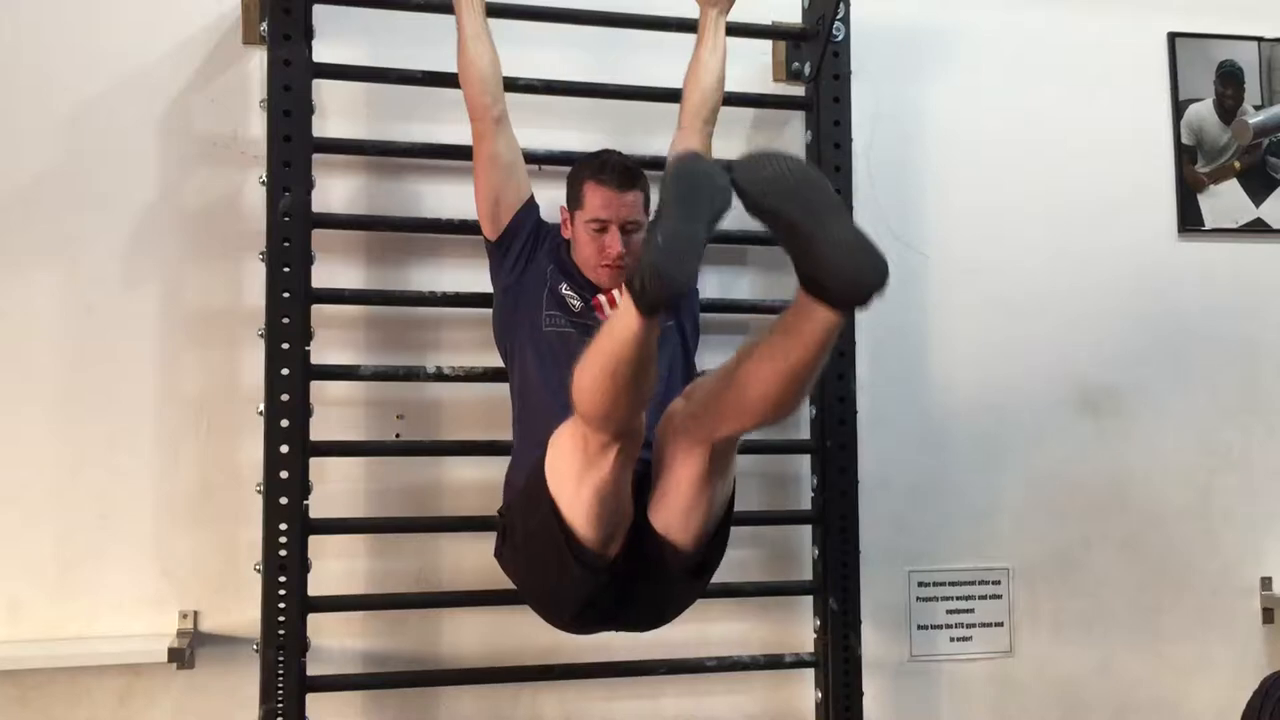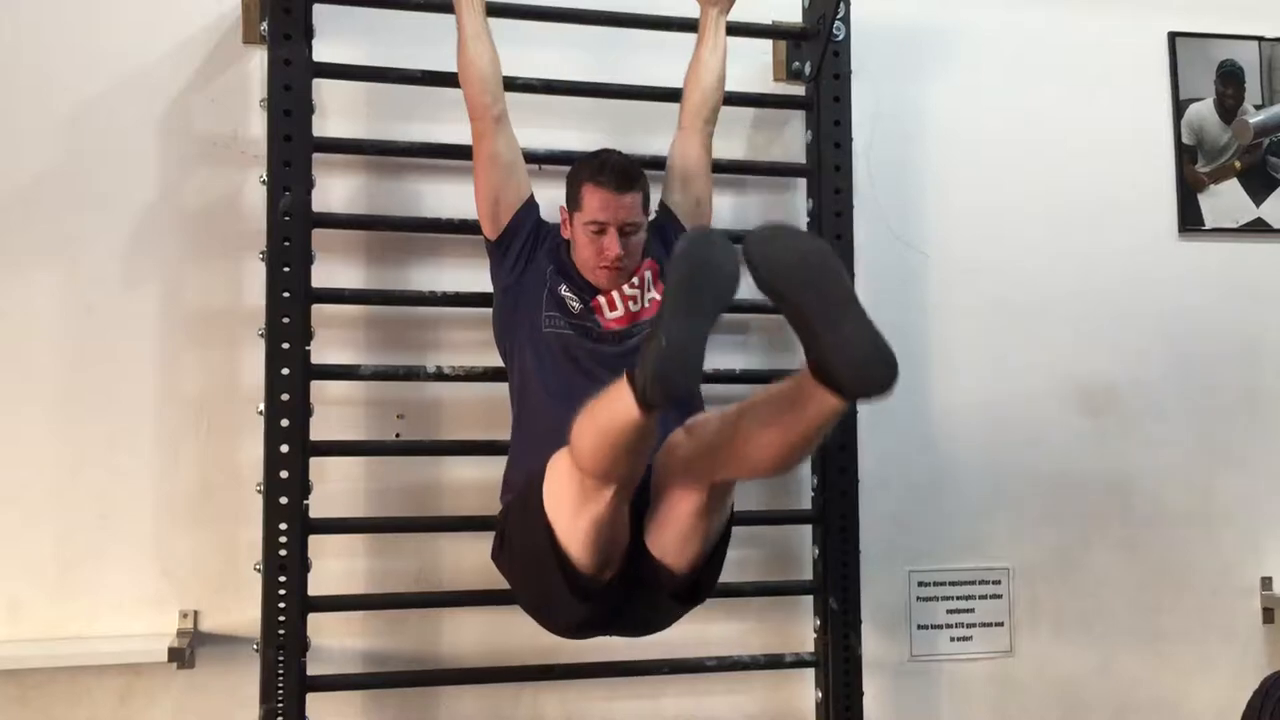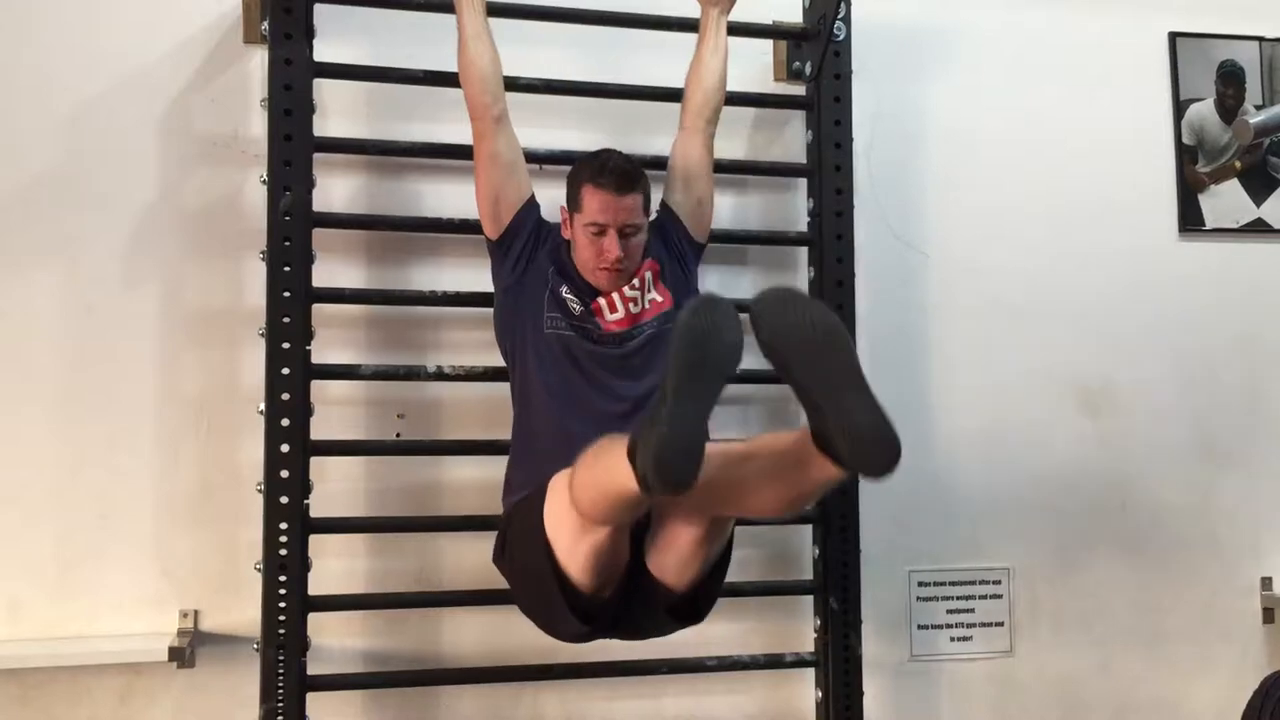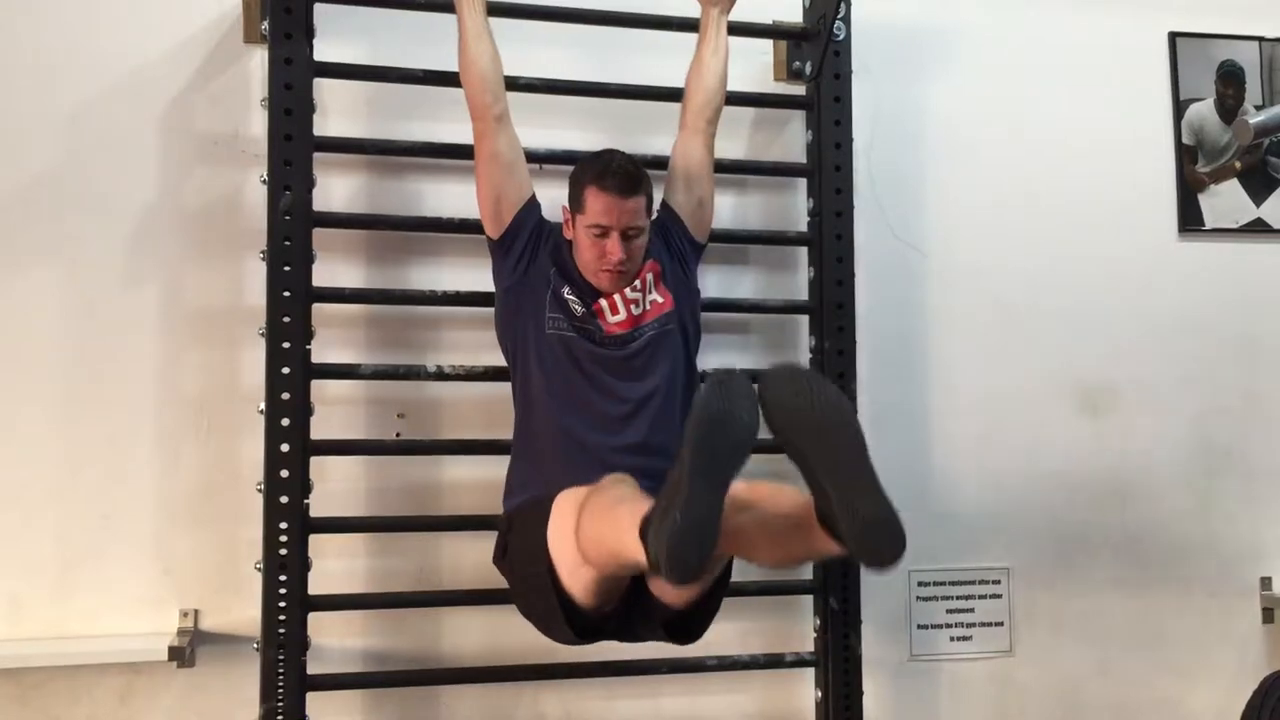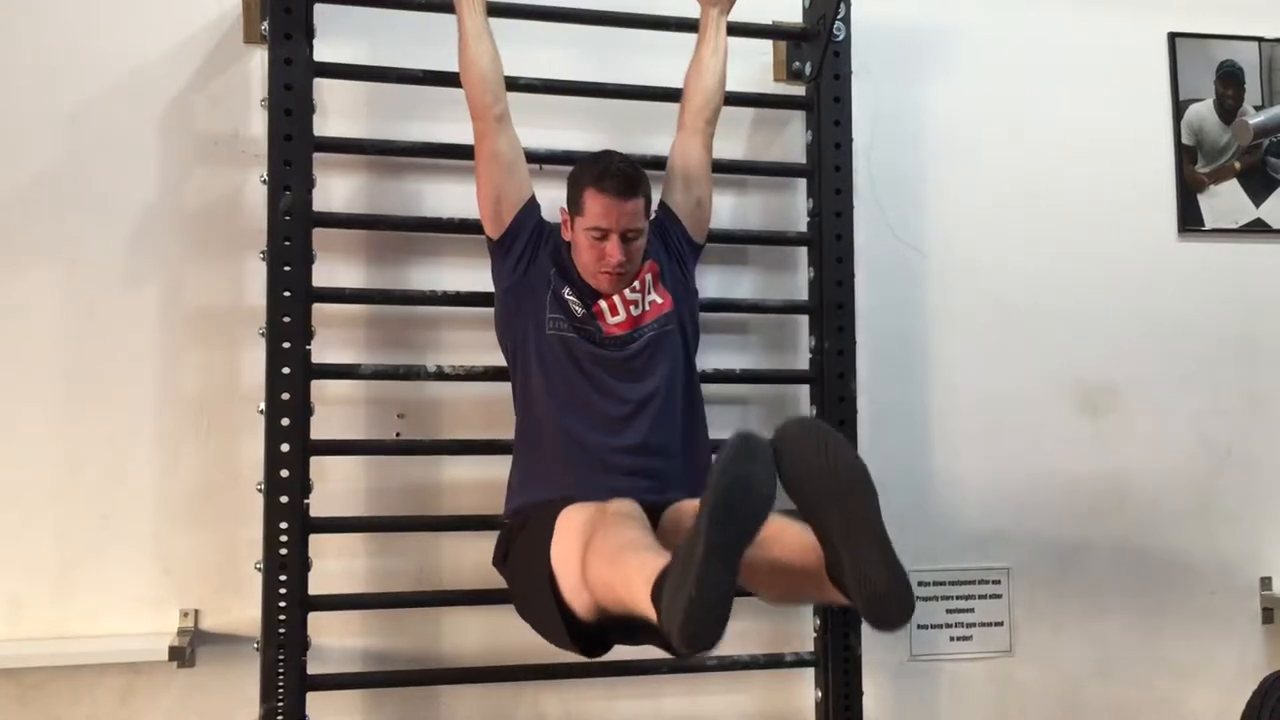
dt=0.2s
person 1, frame 1
left shoulder: (667, 262)
right shoulder: (530, 267)
left elbow: (695, 129)
right elbow: (489, 120)
left hip: (664, 553)
right hip: (565, 552)
left knee: (701, 417)
right knee: (610, 418)
left ankle: (830, 288)
right ankle: (654, 287)
person 1, frame 2
left shoulder: (665, 265)
right shoulder: (529, 268)
left elbow: (696, 126)
right elbow: (489, 120)
left hip: (663, 562)
right hip: (563, 559)
left knee: (699, 445)
right knee: (603, 450)
left ankle: (837, 375)
right ankle: (656, 377)
person 1, frame 3
left shoulder: (669, 261)
right shoulder: (530, 266)
left elbow: (698, 127)
right elbow: (490, 119)
right hip: (563, 564)
left knee: (703, 474)
right knee: (607, 463)
left ankle: (838, 444)
right ankle: (660, 450)
person 1, frame 4
left shoulder: (670, 263)
right shoulder: (531, 266)
left elbow: (698, 127)
right elbow: (491, 119)
right hip: (559, 547)
left knee: (713, 506)
right knee: (613, 497)
left ankle: (844, 515)
right ankle: (674, 528)
person 1, frame 5
left shoulder: (669, 261)
right shoulder: (531, 266)
left elbow: (696, 127)
right elbow: (492, 121)
left hip: (670, 524)
right hip: (558, 539)
left knee: (711, 526)
right knee: (615, 525)
left ankle: (849, 569)
right ankle: (684, 589)
